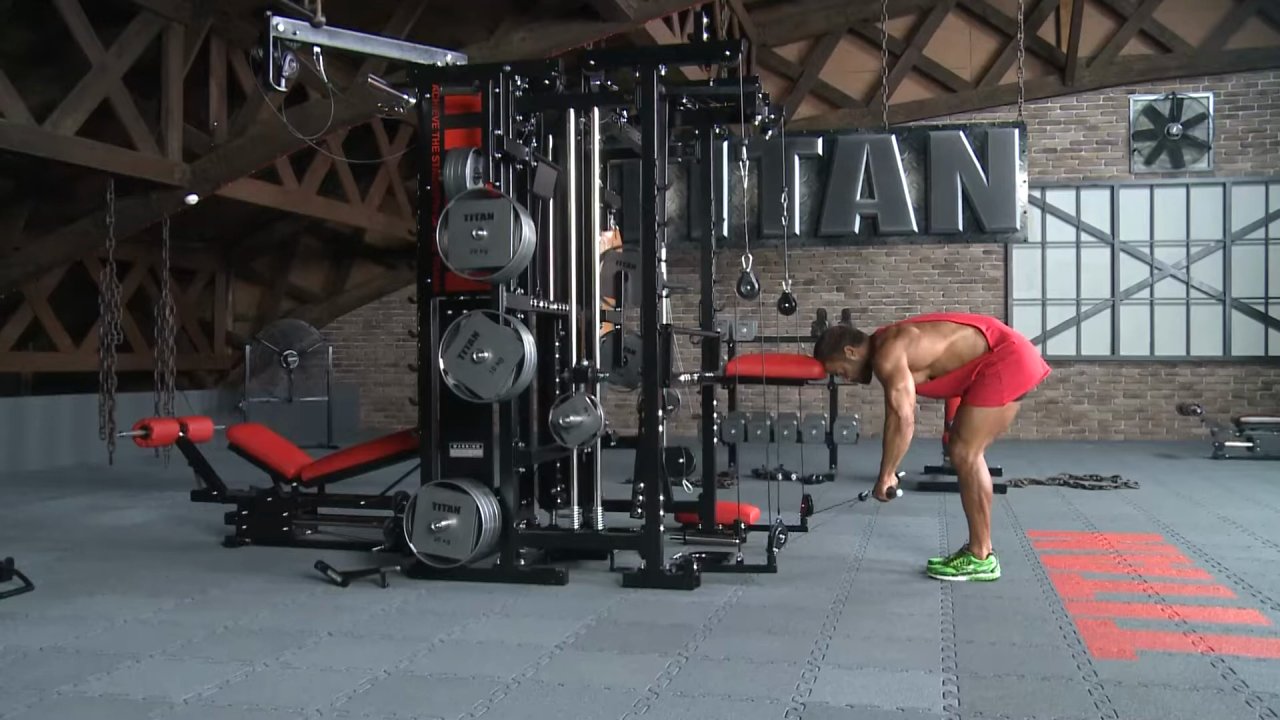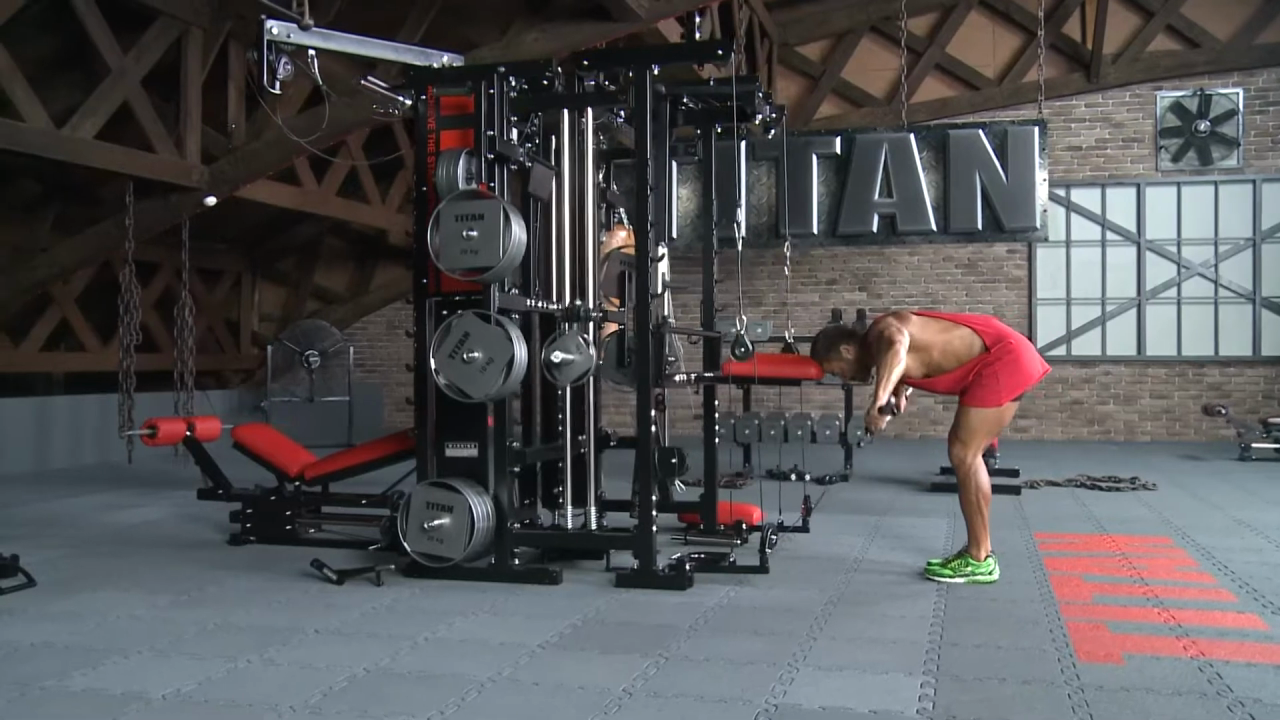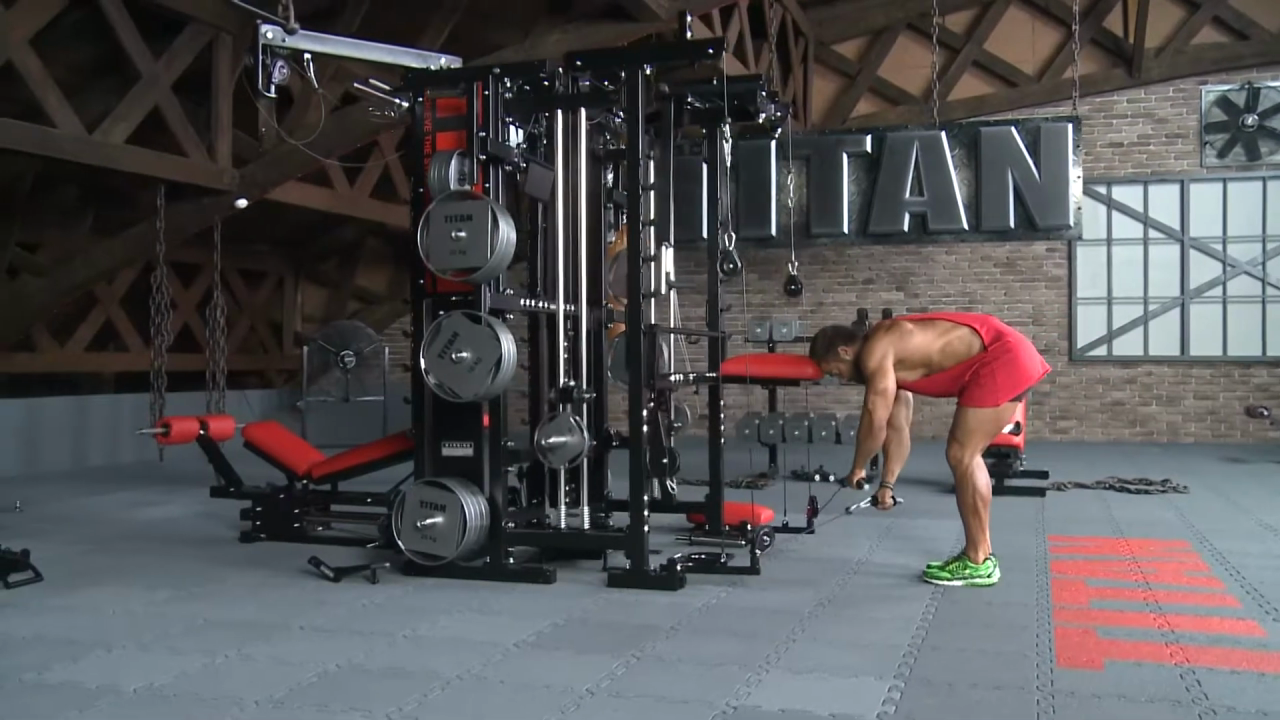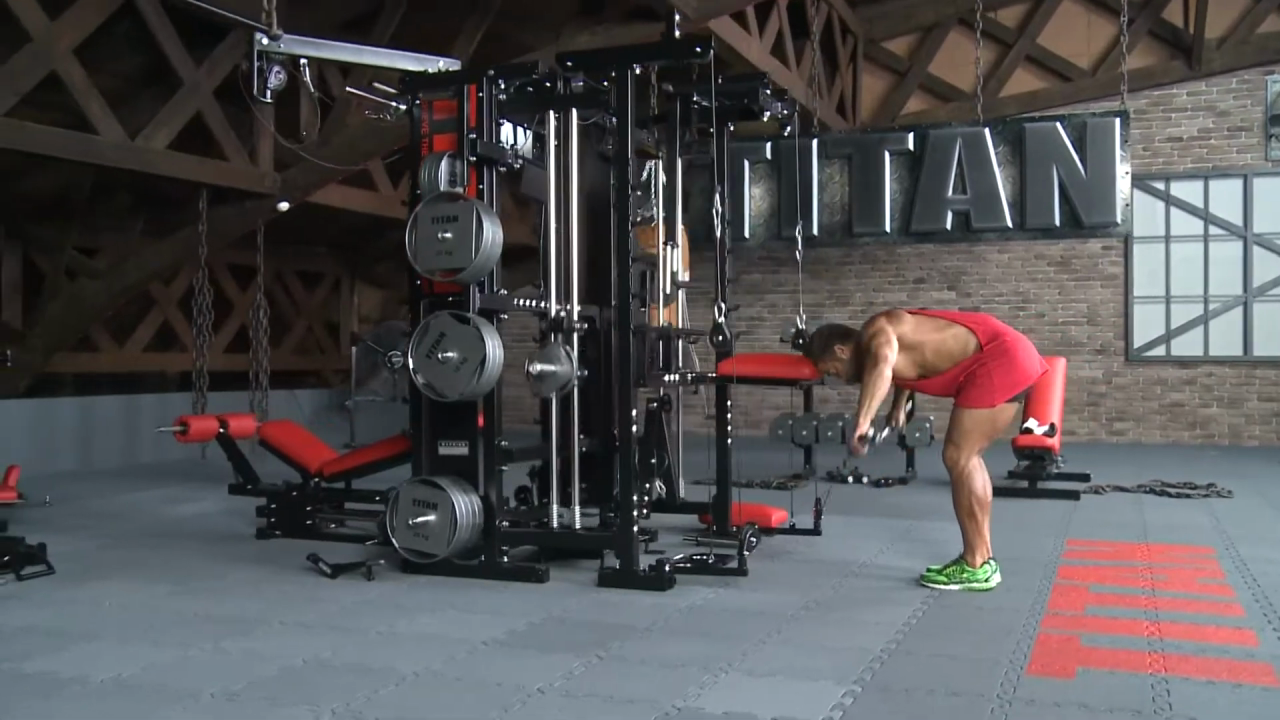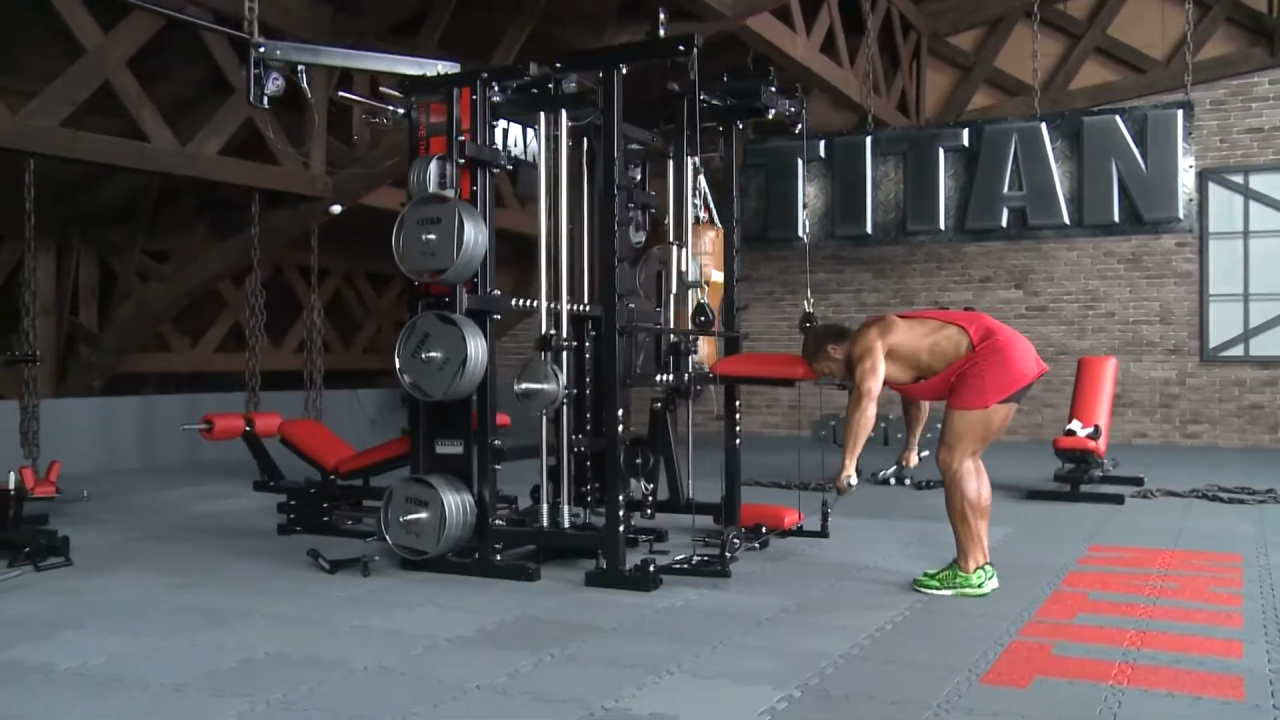
dt=1s
person 1, frame 1
left shoulder: (886, 354)
right shoulder: (888, 344)
left elbow: (902, 418)
right elbow: (903, 411)
left wrist: (886, 476)
right wrist: (891, 470)
left hip: (1005, 360)
right hip: (1005, 357)
left knee: (965, 455)
right knee: (966, 453)
left ankle: (981, 559)
right ankle: (979, 549)
person 1, frame 2
left shoulder: (878, 337)
right shoulder: (883, 339)
left elbow: (896, 343)
left wrist: (878, 400)
right wrist: (899, 393)
left hip: (1002, 360)
right hip: (1004, 357)
left knee: (963, 455)
right knee: (966, 454)
left ankle: (979, 561)
right ankle: (979, 551)
person 1, frame 3
left shoulder: (875, 351)
right shoulder: (890, 361)
left elbow: (875, 421)
right elbow: (897, 427)
left wrist: (858, 469)
right wrist: (887, 484)
left hip: (1001, 360)
right hip: (1007, 356)
left knee: (961, 456)
right knee: (967, 455)
left ankle: (978, 563)
right ankle: (980, 554)
person 1, frame 4
left shoulder: (873, 334)
right shoulder: (884, 346)
left elbow: (883, 360)
right elbow: (897, 368)
left wrist: (862, 424)
right wrist: (898, 409)
left hip: (999, 360)
right hip: (1009, 355)
left knee: (959, 458)
right knee: (967, 457)
left ankle: (977, 568)
right ankle: (982, 559)
person 1, frame 5
left shoulder: (865, 344)
right shoulder: (886, 346)
left elbow: (866, 397)
right elbow: (916, 392)
left wrist: (848, 464)
right wrist: (911, 446)
left hip: (994, 358)
right hip: (1009, 351)
left knee: (952, 460)
right knee: (966, 459)
left ankle: (970, 573)
right ankle: (980, 565)
